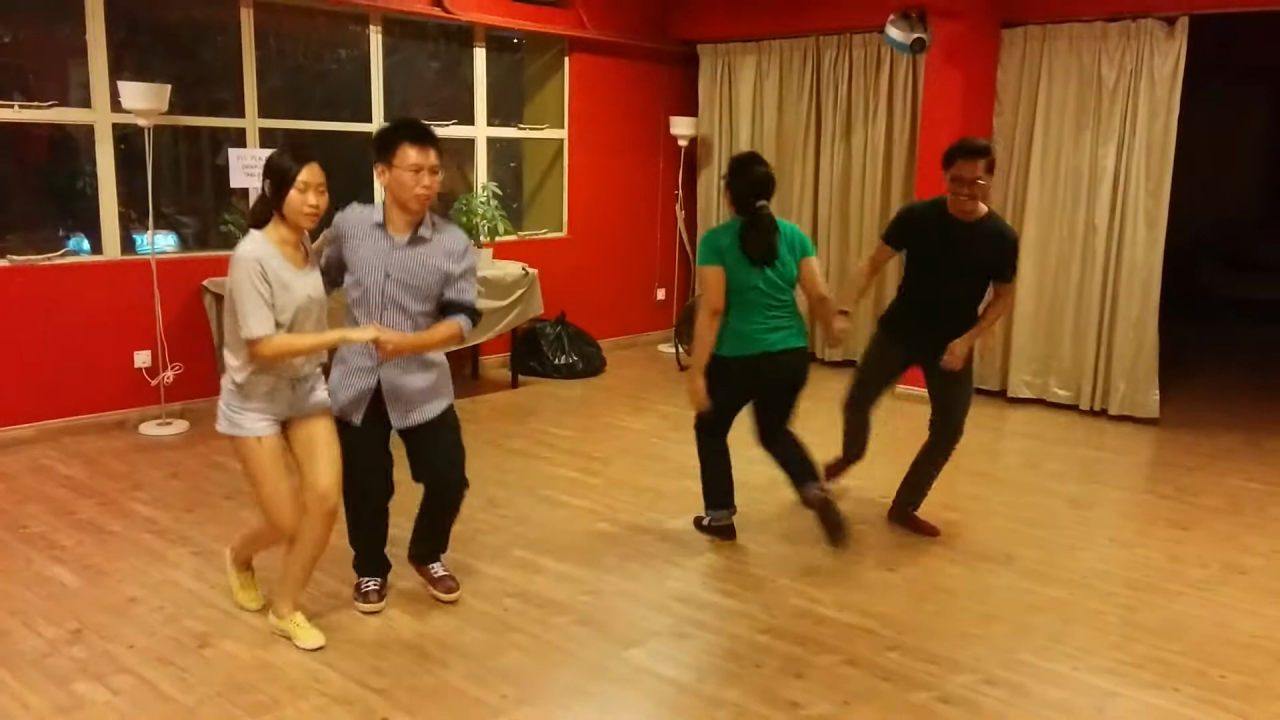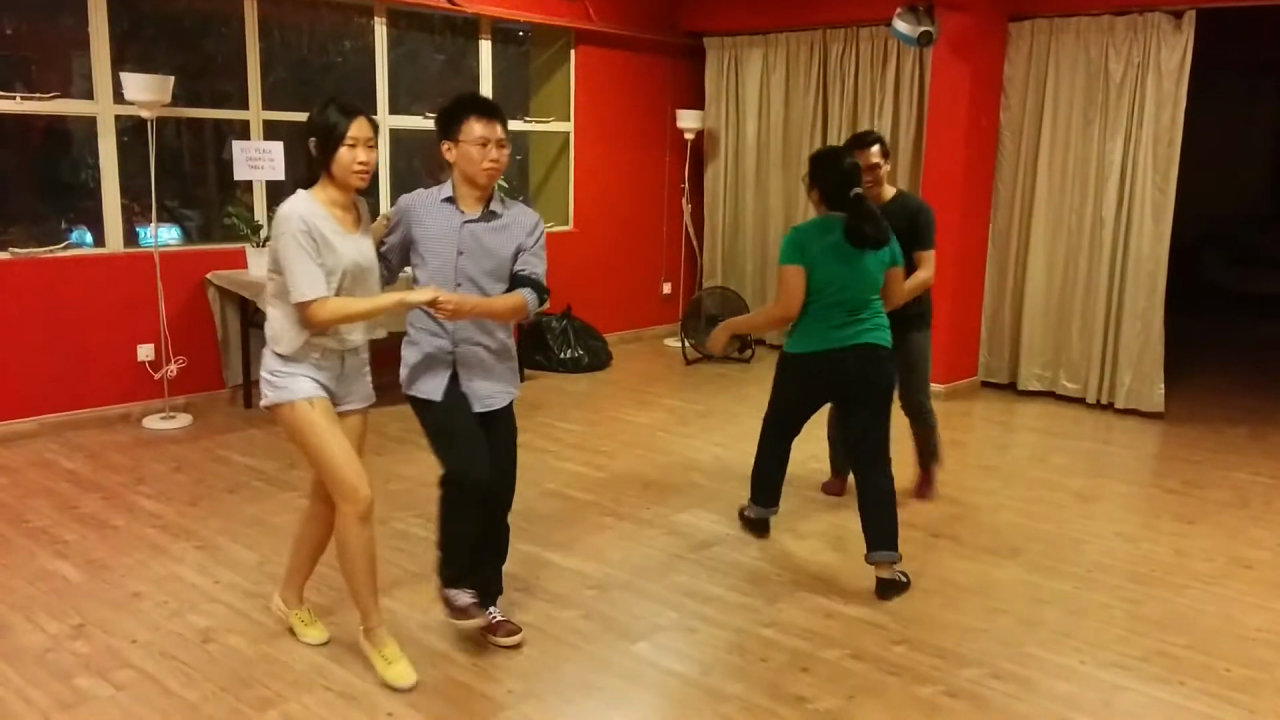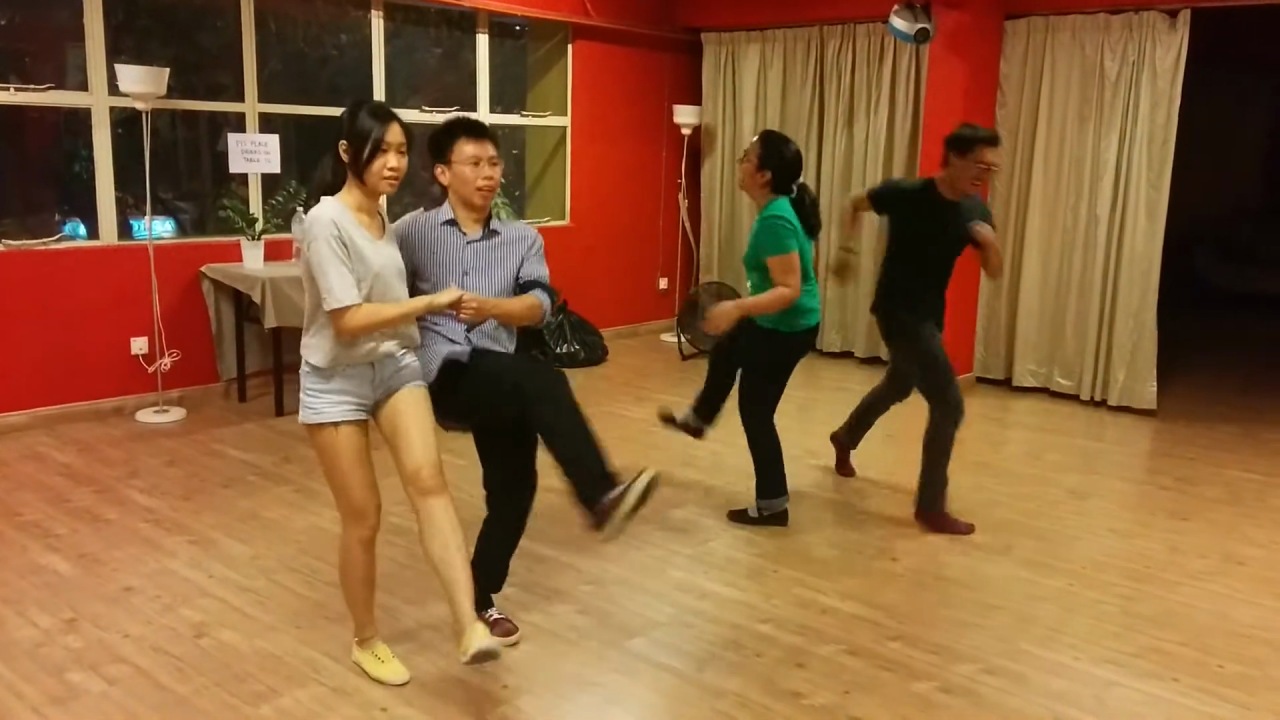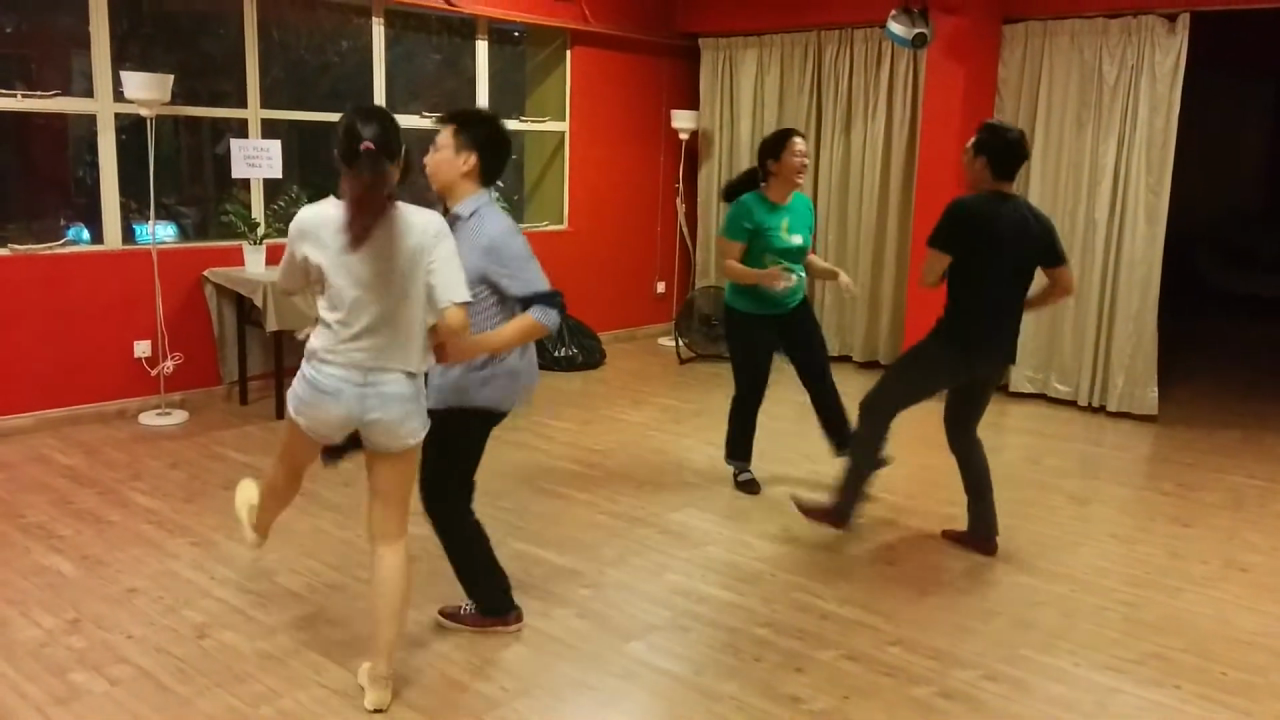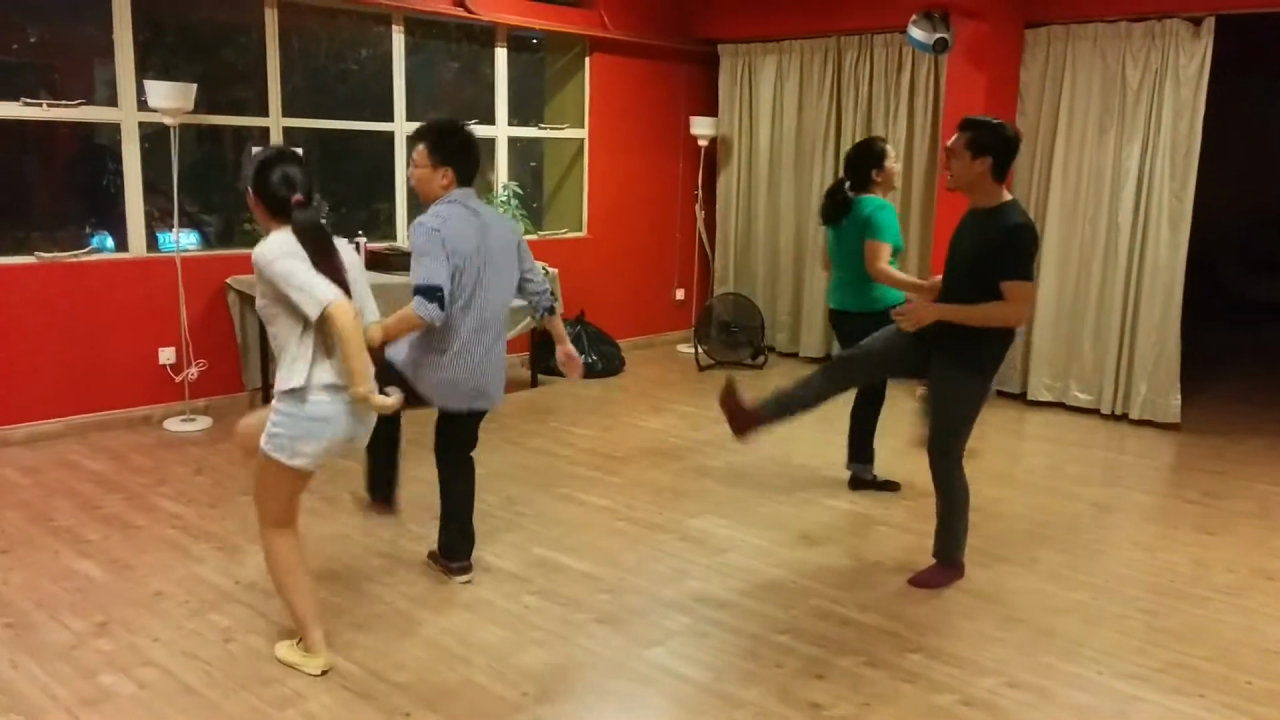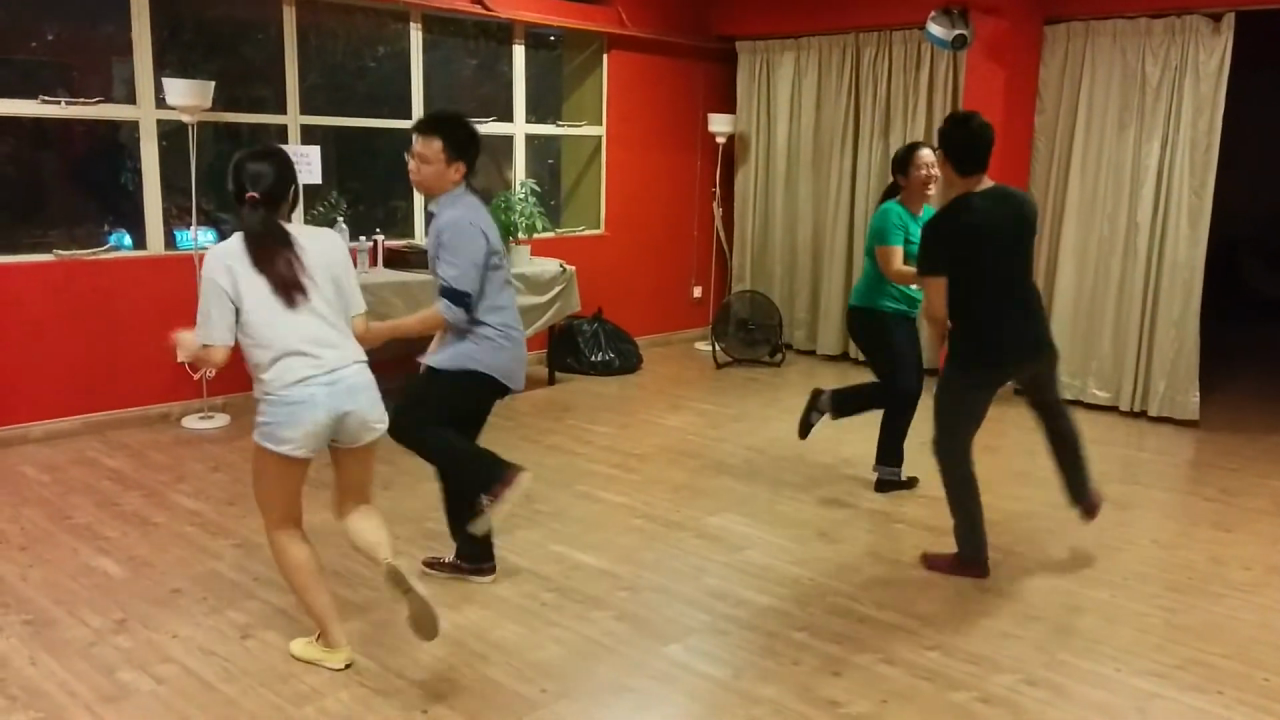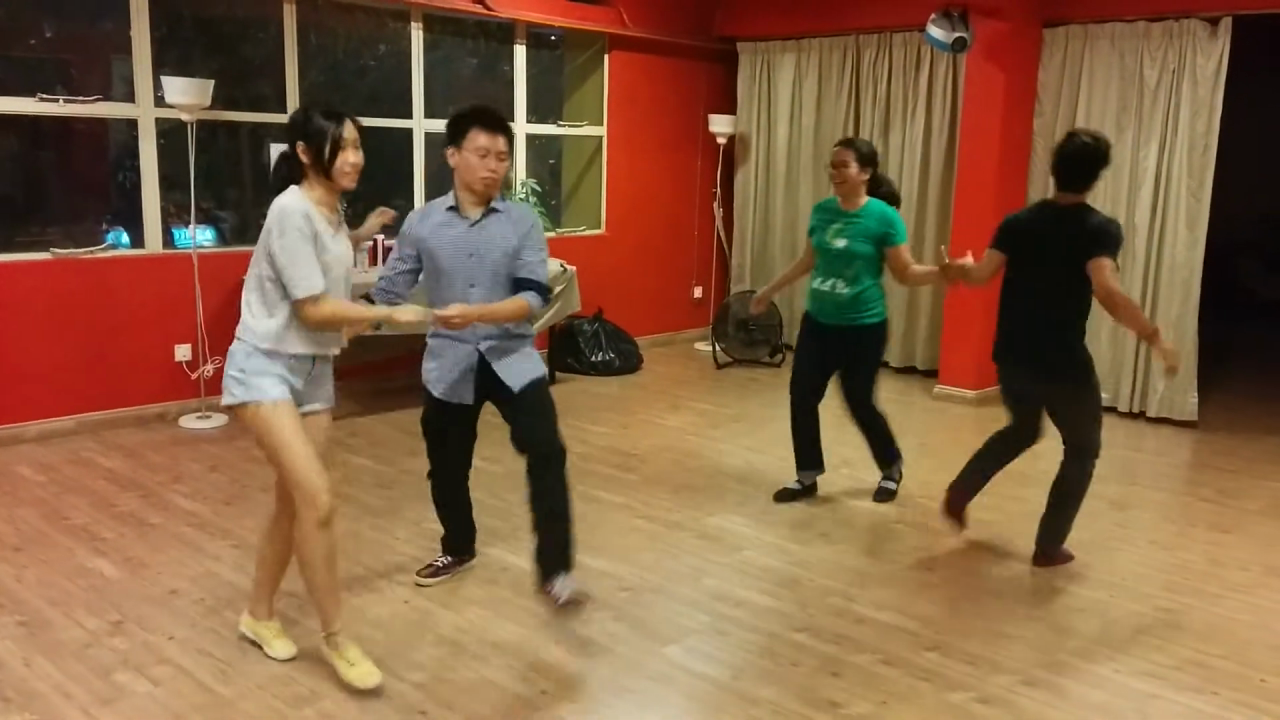
dt=0.7s
person 1, frame 1
left shoulder: (307, 246)
right shoulder: (251, 256)
right elbow: (264, 347)
right wrist: (345, 336)
left hip: (307, 387)
right hip: (254, 397)
left knee: (325, 500)
right knee: (285, 522)
left ankle: (286, 609)
right ankle: (240, 558)
person 1, frame 2
left shoulder: (361, 212)
right shoulder: (297, 216)
right elbow: (317, 312)
right wrist: (403, 298)
left hip: (351, 365)
right hip: (297, 370)
left knee: (329, 496)
right knee: (357, 496)
left ankle: (289, 595)
right ankle: (377, 636)
person 1, frame 3
left shoulder: (384, 218)
right shoulder: (326, 222)
right elbow: (347, 320)
right wrist: (430, 302)
left hip: (396, 365)
right hip: (334, 380)
left knee: (426, 478)
right knee: (362, 518)
left ankle: (468, 625)
right ankle: (365, 639)
person 1, frame 4
left shoulder: (312, 221)
right shoulder: (428, 226)
left elbow: (286, 284)
right elbow: (455, 320)
right wrist: (419, 339)
left hip: (324, 382)
right hip: (397, 394)
left knee: (291, 462)
right knee: (390, 535)
left ankle: (259, 521)
right ankle: (379, 677)
person 1, frame 5
left shoulder: (272, 252)
right shoulder: (338, 246)
left elbow: (339, 313)
right elbow: (367, 324)
left wrist: (365, 390)
left hip: (313, 407)
right hip: (349, 405)
left knee: (275, 523)
right knee: (252, 430)
left ankle: (312, 646)
person 1, frame 6
left shoulder: (221, 260)
right shoulder: (329, 242)
left elbow: (216, 353)
right elbow: (355, 328)
left wrist: (188, 344)
left hip: (288, 402)
right hip: (352, 385)
left knee: (282, 527)
right knee: (354, 505)
left ankle: (332, 641)
right ankle: (392, 564)
person 1, frame 7
left shoulder: (331, 213)
right shoulder: (291, 211)
right elbow: (313, 307)
left wrist: (361, 235)
right wrist: (391, 313)
left hip: (313, 370)
right hip: (264, 369)
left knee: (296, 501)
right knee: (316, 503)
left ankle: (259, 614)
right ankle: (335, 638)
person 2, frame 1
left shoulder: (455, 245)
right shoulder: (348, 225)
left elbow: (462, 318)
right elbow: (323, 278)
left wrist: (410, 344)
left hip: (423, 385)
right hip: (359, 384)
left knee: (448, 479)
right knee: (367, 488)
left ankle: (428, 554)
right ankle: (371, 570)
person 2, frame 2
left shoulder: (524, 223)
right shoulder: (413, 209)
left elbow: (529, 299)
right elbow: (381, 270)
left wrist: (470, 306)
left hip: (491, 370)
right hip: (430, 365)
left knee: (498, 480)
right knee: (471, 472)
left ankle: (479, 587)
right ankle: (456, 580)
person 2, frame 3
left shoulder: (522, 238)
right shoulder: (411, 233)
left elbow: (539, 305)
left wrist: (493, 307)
left hip: (502, 380)
right hip: (447, 370)
left knee: (513, 490)
right knee: (544, 381)
left ankle: (479, 599)
right ankle: (603, 495)
person 2, frame 4
left shoulder: (493, 233)
right shoulder: (444, 222)
left elbow: (547, 313)
left wrist: (475, 349)
left hip: (482, 383)
right hip: (458, 373)
left knee: (444, 493)
left ankle: (496, 607)
right ankle: (341, 446)
person 2, frame 5
left shoulder: (432, 226)
right shoulder: (504, 224)
left elbow: (429, 309)
right elbow: (537, 290)
left wrist: (380, 332)
right wrist: (561, 341)
left hip: (435, 365)
right hip: (485, 373)
right knee: (456, 455)
left ankle: (382, 494)
right ankle: (455, 554)
person 2, frame 6
left shoulder: (460, 223)
right shoulder: (449, 216)
left elbow: (455, 310)
left wrist: (386, 330)
right wrist: (435, 349)
left hip: (484, 350)
right hip: (471, 350)
left knee: (406, 419)
right knee: (444, 437)
left ankle: (496, 477)
right ankle: (473, 556)
person 2, frame 7
left shoulder: (524, 220)
right shoulder: (422, 223)
left elbow: (534, 297)
right elbow: (388, 291)
left wrist: (475, 314)
left hip: (512, 356)
right hip: (451, 362)
left knee: (545, 449)
right knee: (447, 467)
left ankle: (554, 570)
right ankle: (458, 547)
person 3, frame 1
left shoulder: (1001, 237)
right shoulder: (916, 216)
left elbow: (1003, 296)
right elbow: (874, 262)
left wrist: (967, 340)
right wrist: (845, 310)
left hip: (952, 342)
right hip: (900, 328)
left knee: (947, 430)
right knee: (858, 402)
left ankle: (904, 506)
right ankle: (850, 454)
person 3, frame 2
left shoulder: (914, 210)
left elbow: (926, 273)
left hip: (910, 319)
left knee: (915, 402)
left ankle: (928, 464)
right ankle: (839, 469)
person 3, frame 3
left shoulder: (975, 210)
right shoulder: (905, 194)
left elbow: (995, 270)
right elbow: (856, 204)
left wrist: (990, 242)
right wrist: (844, 250)
left hip: (929, 313)
right hip: (900, 313)
left knee: (897, 387)
right knee: (948, 405)
left ankle: (844, 438)
right ankle: (931, 508)
person 3, frame 4
left shoulder: (964, 211)
right shoulder: (1038, 223)
left elbow: (931, 275)
right elbow: (1064, 286)
left hip: (955, 344)
right hip: (997, 353)
left knee: (875, 409)
right knee: (962, 431)
left ankle: (842, 508)
right ankle: (983, 532)
person 3, frame 5
left shoulder: (1015, 229)
right shoulder: (975, 214)
left elbow: (1017, 310)
left wrist: (938, 312)
right wrist: (932, 291)
left hip: (969, 359)
right hip: (930, 335)
left knee: (944, 457)
right knee: (847, 363)
left ankle: (949, 561)
right ankle: (754, 417)
person 3, frame 6
left shoulder: (942, 226)
right shoulder: (1021, 204)
left elbow: (935, 310)
left wrist: (943, 331)
left hip: (976, 354)
right hip: (1032, 341)
left knee: (950, 449)
right knee: (1050, 407)
left ankle: (971, 554)
right ankle: (1083, 495)
person 3, frame 7
left shoulder: (1019, 221)
right shoulder: (1101, 229)
left elbow: (979, 276)
right elbow: (1107, 291)
left wrist: (959, 266)
right wrist: (1155, 336)
left hip: (1011, 357)
right hip: (1063, 363)
left knee: (1023, 429)
right knee: (1082, 452)
left ankle: (960, 492)
right ankle: (1048, 547)
person 4, frame 1
left shoulder: (716, 241)
right shoulder: (793, 236)
left elbow: (712, 308)
right elbow: (819, 296)
left wrist: (696, 371)
right wrist: (829, 328)
left hip: (736, 358)
right hip: (790, 355)
left knee: (710, 430)
right knee: (775, 432)
left ankle: (719, 516)
right ankle: (815, 492)
person 4, frame 2
left shoulder: (802, 238)
right shoulder: (880, 234)
left elbow: (786, 309)
right elbow: (895, 297)
left wrist: (731, 327)
left hip: (811, 360)
right hip: (873, 357)
left knee: (778, 432)
right knee: (872, 460)
left ankle: (761, 511)
right ankle: (885, 568)
person 4, frame 3
left shoulder: (774, 221)
right shoulder: (785, 209)
left elbow: (789, 289)
left wrist: (738, 307)
left hip: (785, 328)
right hip: (774, 323)
left knee: (755, 409)
right knee: (725, 353)
left ankle: (772, 505)
right ankle: (697, 419)
person 4, frame 4
left shoulder: (804, 205)
right shoulder: (746, 207)
right elbow: (726, 265)
left wrist: (831, 272)
right wrist: (765, 277)
left hip: (794, 310)
right hip: (749, 315)
left knee: (819, 376)
right knee: (750, 391)
left ankle: (846, 443)
right ankle: (740, 465)
person 4, frame 5
left shoulder: (841, 209)
right shoulder: (880, 210)
left elbow: (829, 263)
right elbow: (878, 269)
right wrist: (924, 287)
left hip: (843, 312)
right hip: (877, 313)
left knee: (871, 389)
left ankle: (861, 469)
person 4, frame 6
left shoulder: (929, 216)
right shoulder: (890, 215)
right elbow: (892, 270)
left hip: (903, 314)
right hip: (875, 311)
left knee: (908, 391)
right knee: (902, 388)
left ankle: (888, 472)
right ankle: (827, 403)
person 4, frame 7
left shoulder: (883, 217)
right shoulder: (822, 211)
left elbow: (906, 273)
right elbow: (808, 261)
left wrist: (943, 271)
right wrist: (769, 290)
left hip: (862, 326)
right hip: (819, 320)
left knee: (860, 403)
right knee: (801, 394)
left ankle: (891, 470)
right ankle: (806, 477)
